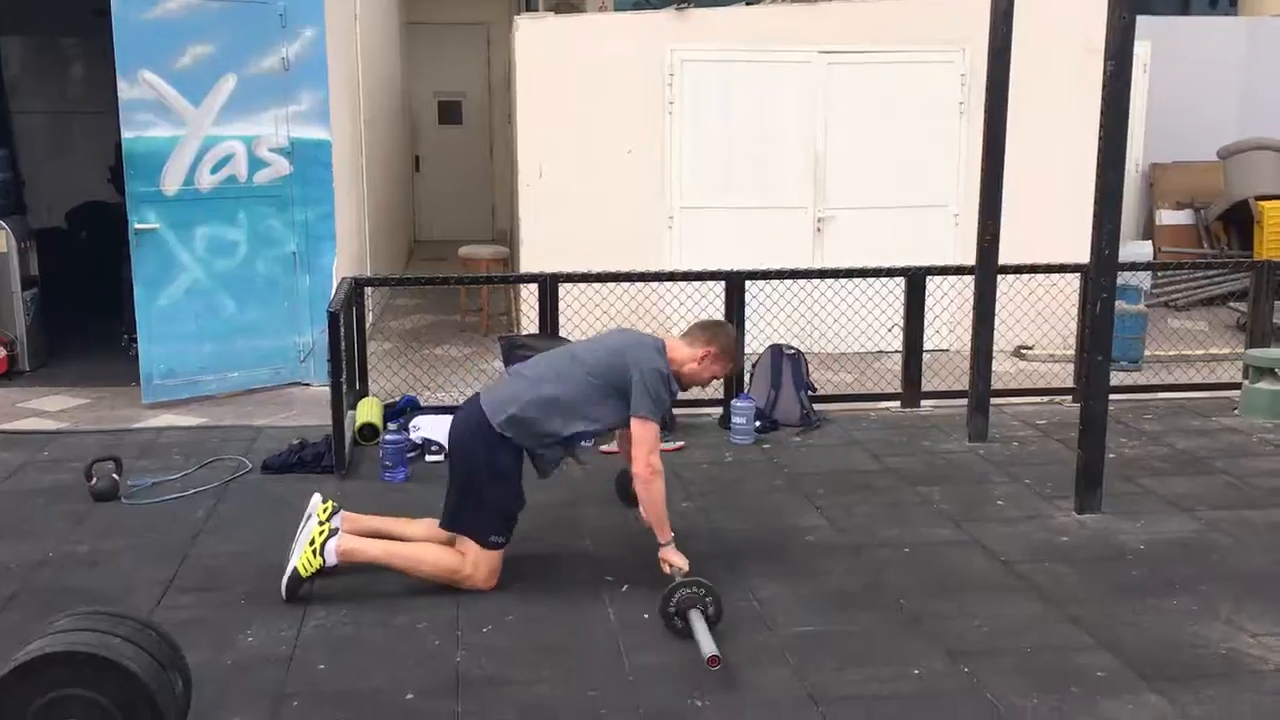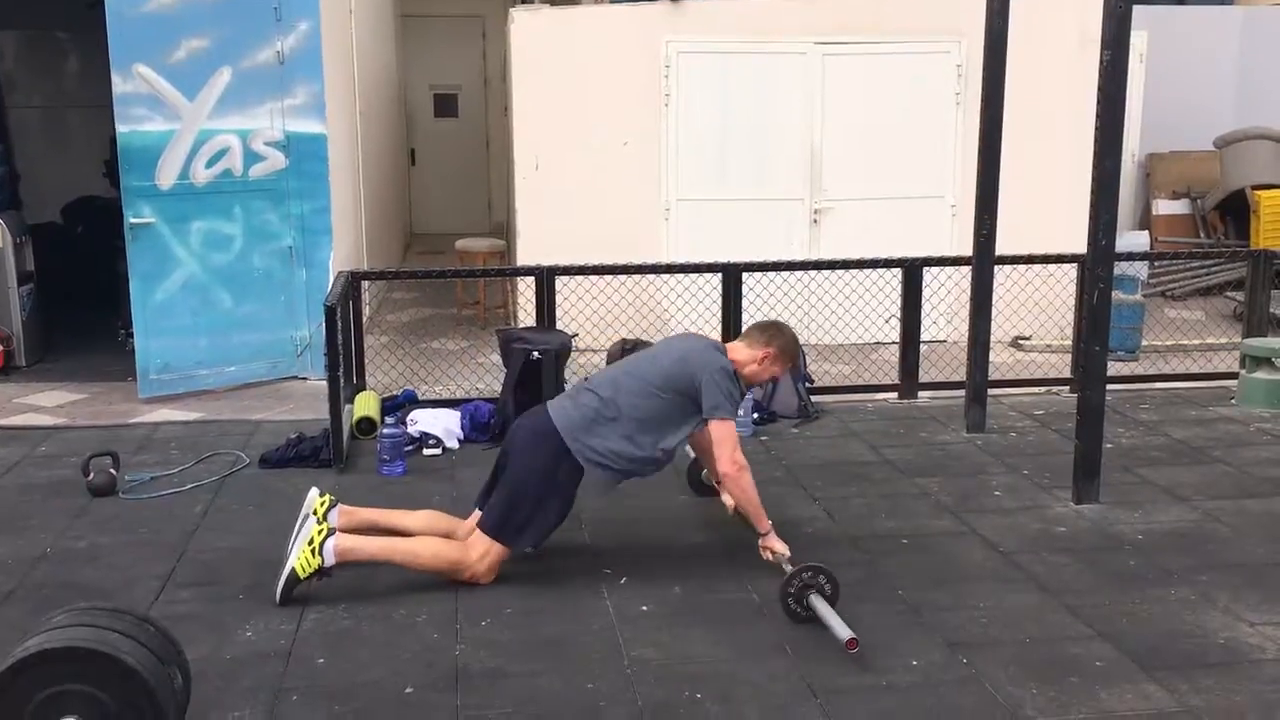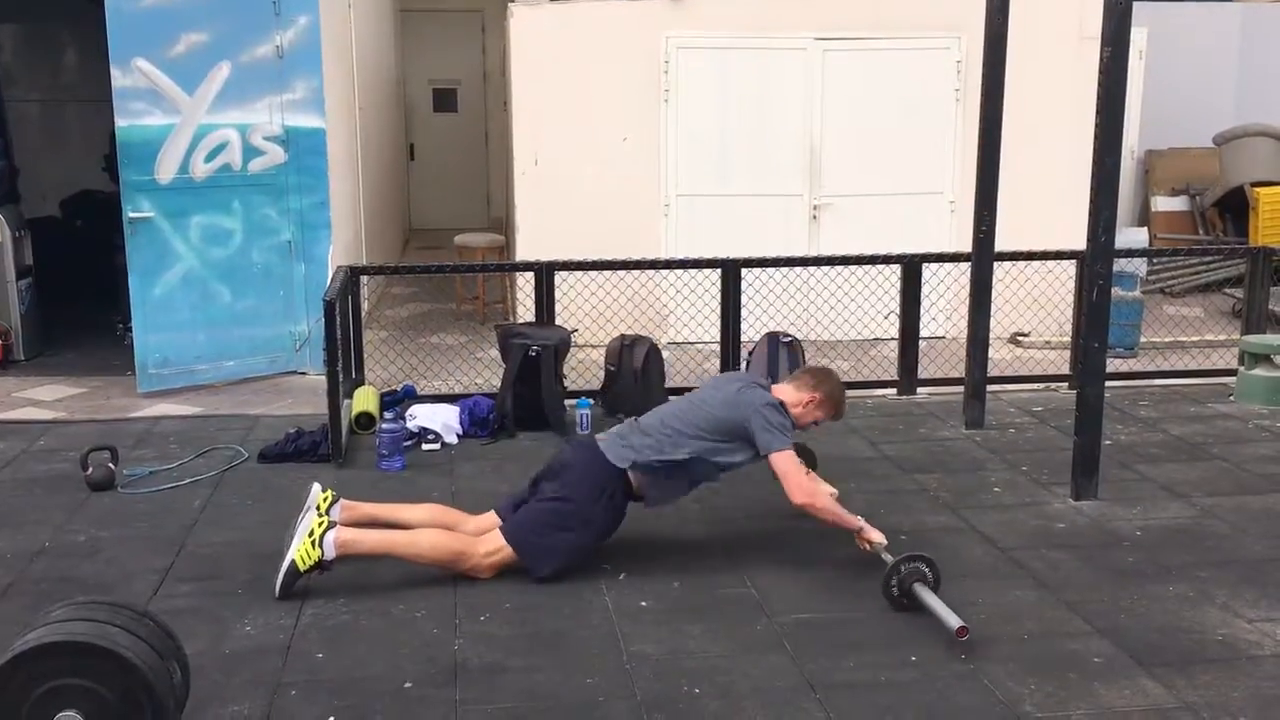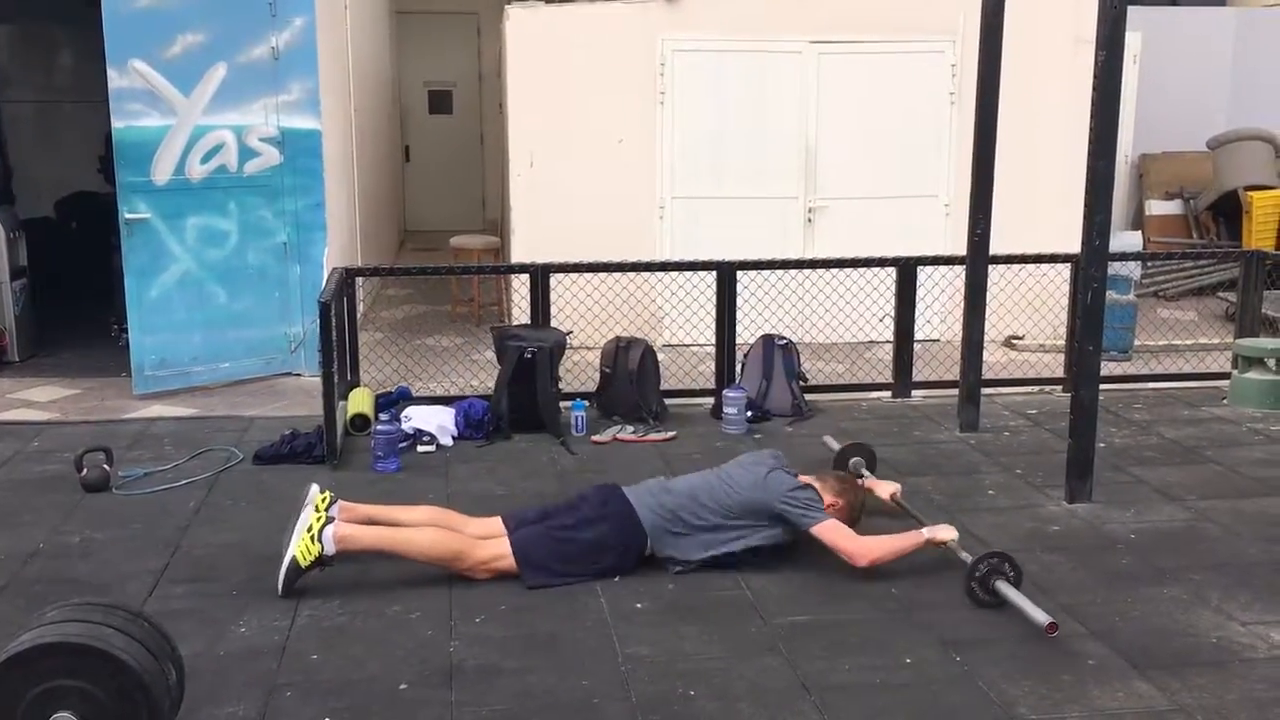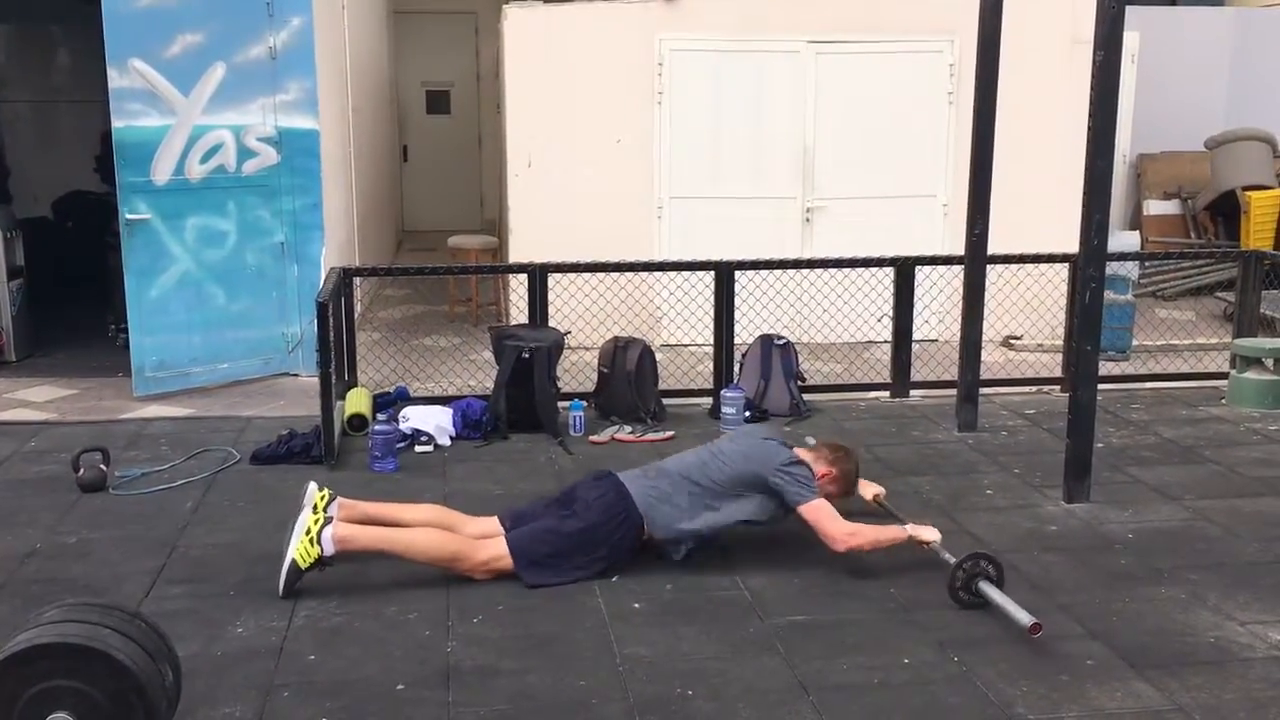
dt=0.5s
person 1, frame 1
left shoulder: (640, 350)
right shoulder: (653, 370)
left elbow: (629, 436)
right elbow: (647, 467)
left wrist: (645, 500)
right wrist: (666, 543)
left hip: (486, 419)
right hip: (494, 432)
left knee: (463, 539)
right knee: (477, 573)
left ankle: (336, 521)
right ankle: (337, 548)
person 1, frame 2
left shoulder: (699, 351)
right shoulder: (720, 371)
left elbow: (697, 429)
right elbow: (732, 464)
left wrist: (721, 489)
right wrist: (765, 531)
left hip: (543, 427)
right hip: (558, 447)
left knee: (466, 531)
right knee: (476, 563)
left ankle: (335, 515)
right ankle: (334, 546)
person 1, frame 3
left shoulder: (743, 385)
right shoulder: (767, 411)
right elbow: (800, 496)
left wrist: (809, 473)
right wrist: (858, 526)
left hip: (588, 458)
right hip: (601, 486)
left knee: (473, 527)
right knee: (479, 558)
left ankle: (335, 510)
right ankle: (333, 540)
person 1, frame 4
left shoulder: (775, 463)
right shoulder: (792, 496)
right elbow: (860, 554)
left wrist: (869, 483)
right wrist: (928, 534)
left hip: (613, 502)
right hip: (621, 535)
left knee: (476, 527)
right knee: (478, 557)
left ankle: (336, 509)
right ankle: (334, 537)
person 1, frame 5
left shoulder: (771, 438)
right shoulder: (787, 468)
right elbow: (840, 538)
left wrist: (857, 483)
right wrist: (909, 532)
left hip: (607, 490)
right hip: (617, 520)
left knee: (475, 527)
right knee: (480, 560)
left ankle: (334, 508)
right ankle: (333, 538)
